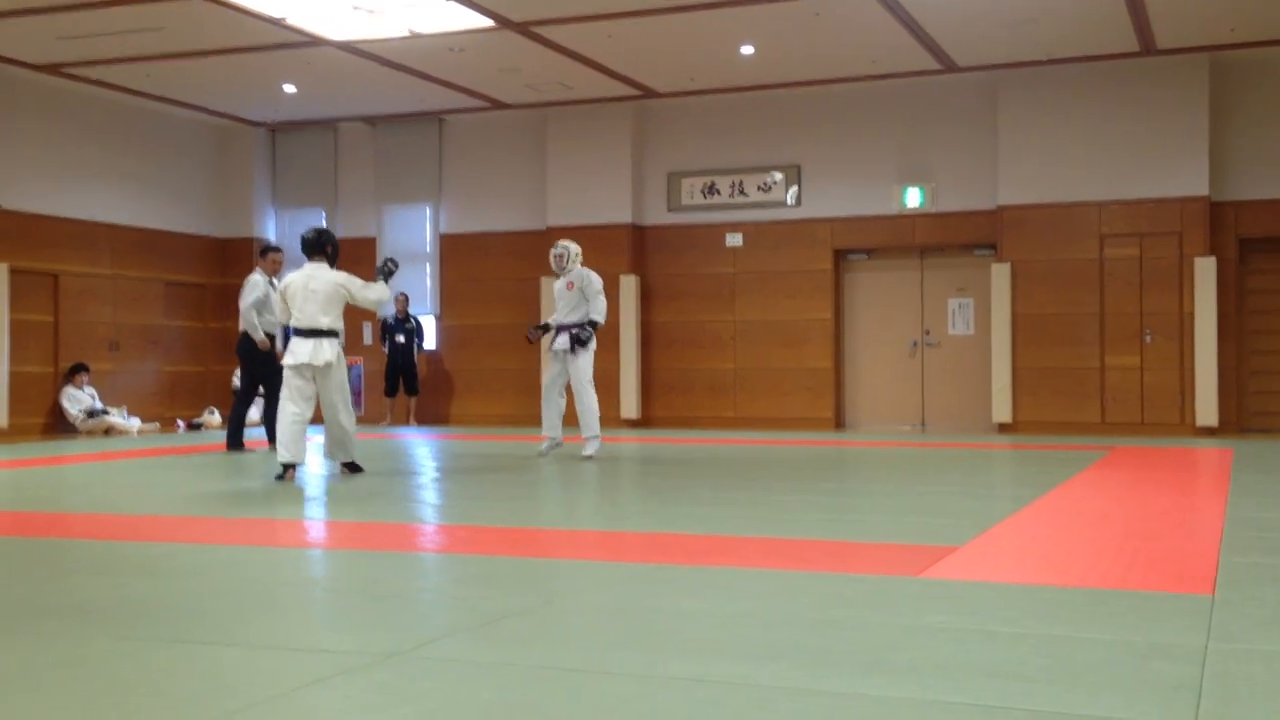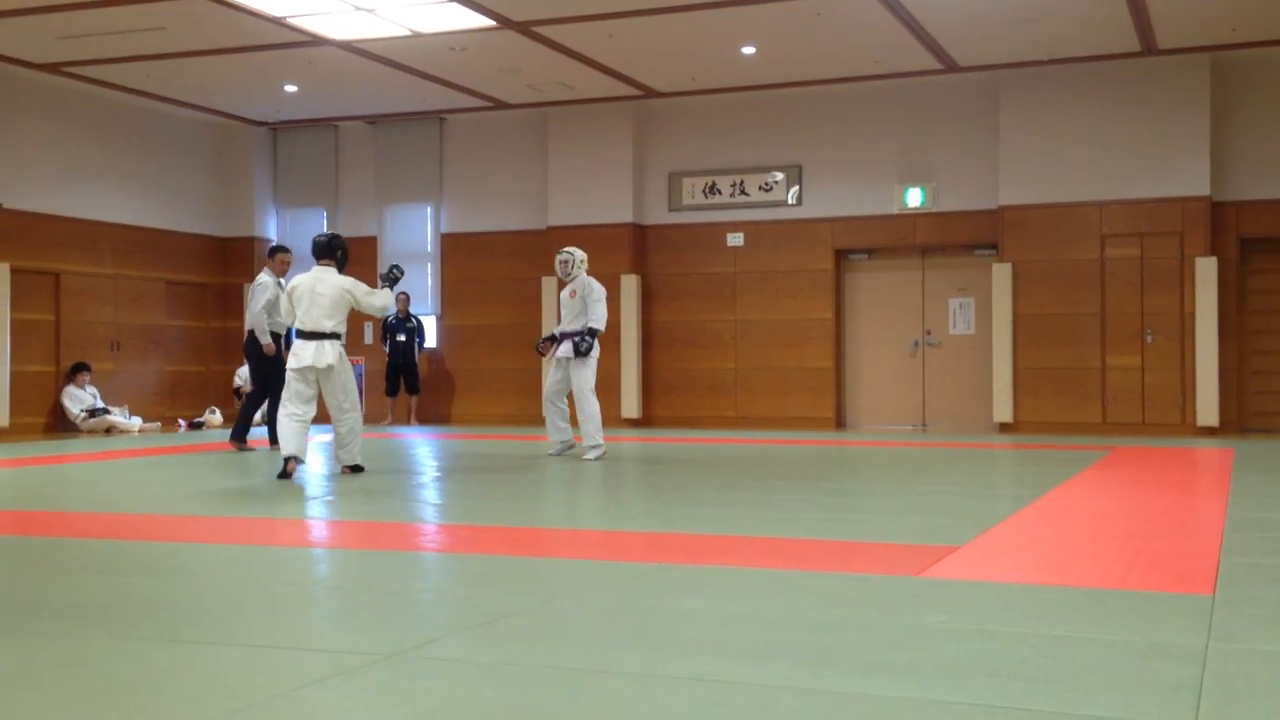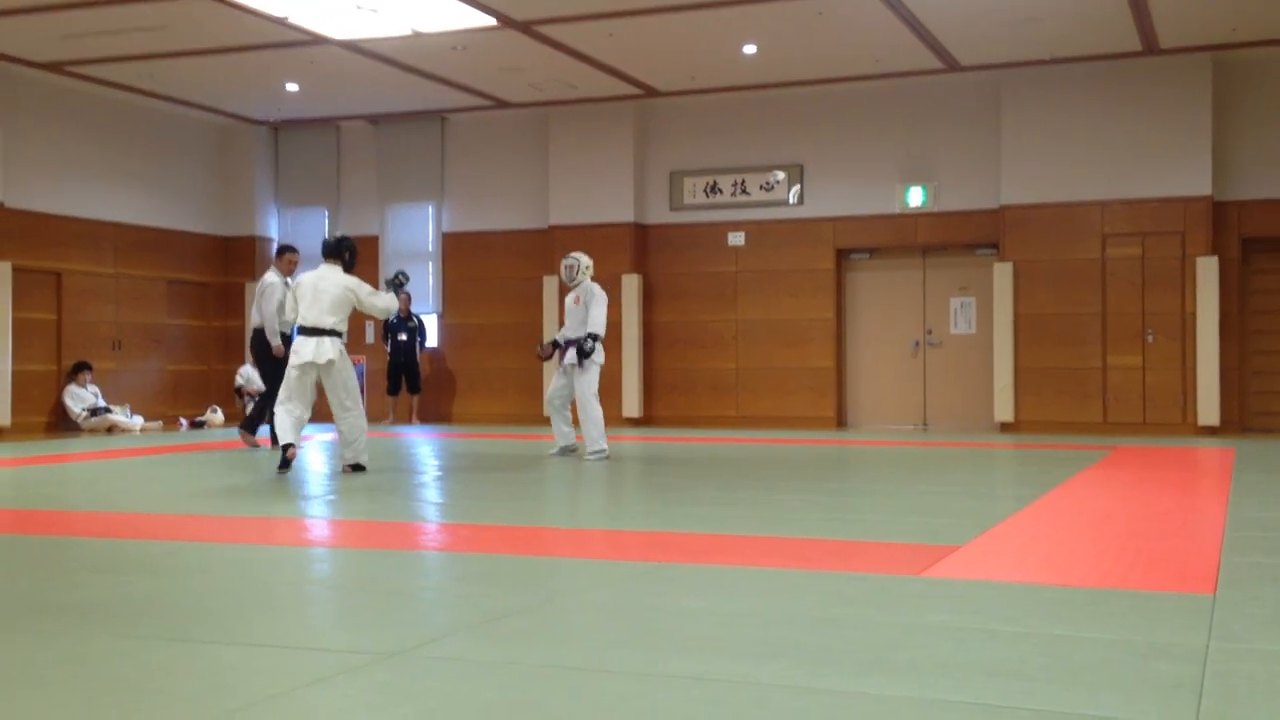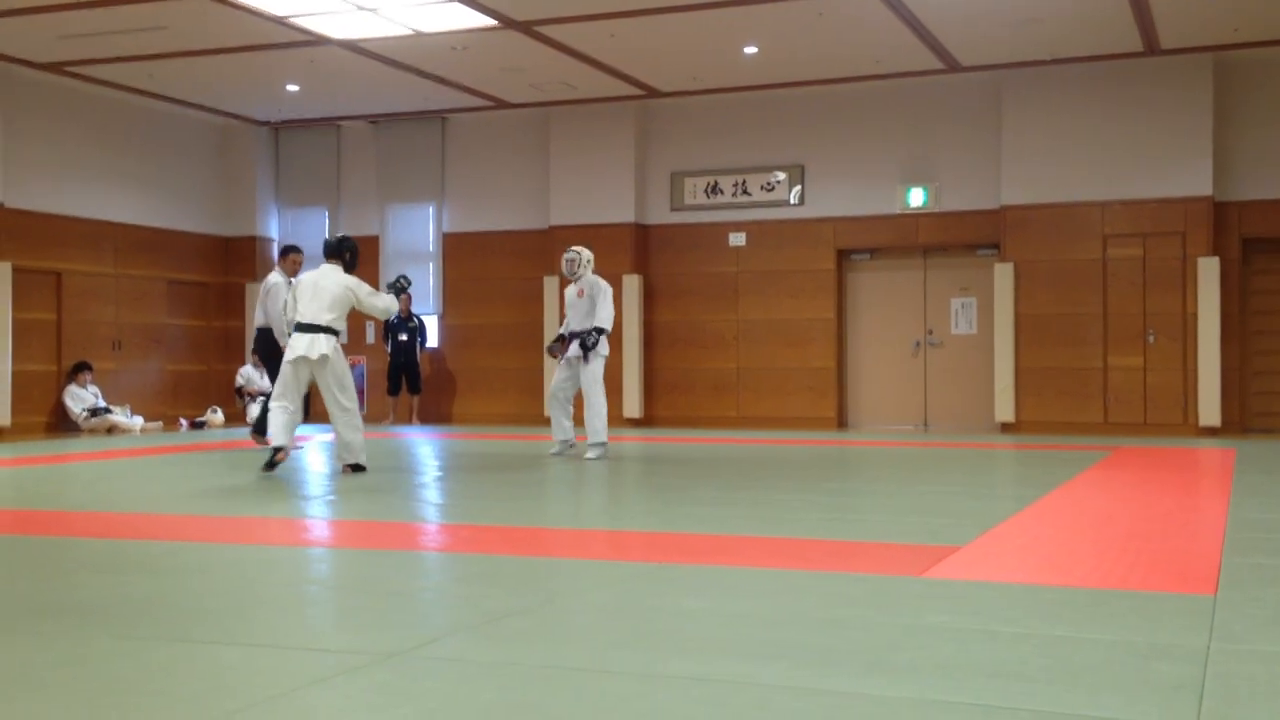
dt=0.1s
person 1, frame 1
left shoulder: (290, 280)
right shoulder: (341, 280)
left elbow: (283, 316)
right elbow: (376, 298)
right wrist: (383, 278)
left hip: (298, 348)
right hip: (328, 349)
left knee: (293, 409)
right knee: (338, 411)
left ankle: (288, 464)
right ankle: (346, 459)
person 1, frame 2
left shoulder: (297, 282)
right shoulder: (346, 284)
left elbow: (288, 317)
right elbow: (380, 305)
right wrist: (388, 285)
left hip: (302, 350)
right hip: (330, 351)
left knee: (293, 409)
right knee: (346, 410)
left ankle: (291, 457)
right ankle: (349, 461)
person 1, frame 3
left shoulder: (303, 280)
right shoulder: (351, 284)
left elbow: (292, 314)
right elbow: (384, 307)
right wrist: (394, 289)
left hip: (303, 346)
right hip: (331, 349)
left knee: (290, 404)
right knee: (348, 406)
left ankle: (288, 445)
right ankle: (353, 460)
person 1, frame 4
left shoulder: (304, 278)
right shoulder: (350, 283)
left elbow: (290, 314)
right elbow: (384, 308)
right wrist: (394, 293)
left hip: (298, 343)
right hip: (326, 346)
left knee: (283, 401)
right knee: (344, 406)
left ankle: (279, 447)
right ankle: (351, 460)
person 2, frame 1
left shoulder: (585, 276)
right shoulder: (559, 283)
left elbow: (598, 303)
left wrist: (590, 327)
right wrist: (543, 328)
left hip: (579, 339)
right hip: (562, 339)
left knee: (581, 385)
right knee: (551, 386)
left ankle: (592, 437)
right ankle: (553, 437)
person 2, frame 2
left shoulder: (588, 284)
right shoulder: (565, 291)
left elbow: (598, 312)
left wrist: (590, 336)
right wrist: (551, 339)
left hip: (583, 346)
right hip: (565, 347)
left knee: (583, 393)
right knee: (552, 393)
left ankle: (595, 444)
right ankle: (563, 439)
person 2, frame 3
left shoulder: (592, 290)
right shoulder: (570, 296)
left elbow: (597, 316)
left wrist: (591, 340)
right wrist: (553, 344)
left hip: (587, 352)
right hip: (569, 354)
left knee: (586, 399)
right knee: (554, 398)
left ankle: (598, 448)
right ankle: (567, 442)
person 2, frame 4
left shoulder: (596, 284)
right shoulder: (569, 290)
left elbow: (606, 311)
left wrist: (596, 334)
right wrist: (560, 339)
left hip: (592, 346)
right hip: (573, 347)
left knee: (593, 392)
right knee: (558, 391)
left ankle: (598, 443)
right ankle: (565, 439)
person 3, frame 1
left shoulder: (268, 283)
right shoulder: (257, 281)
right elbow: (247, 309)
left wrist: (274, 346)
right wrist: (260, 338)
left hip: (253, 343)
right hip: (257, 343)
left knee: (246, 393)
right knee: (275, 389)
left ankle: (234, 441)
right ankle: (275, 439)
person 3, frame 2
left shoulder: (275, 283)
right shoulder: (266, 282)
right elbow: (257, 313)
left wrist: (272, 342)
right wrist: (266, 341)
left hip: (264, 342)
right hip: (264, 344)
left knee: (260, 392)
right knee: (278, 390)
left ankle: (238, 436)
right ankle: (277, 439)
person 3, frame 3
left shoulder: (280, 281)
right shoulder: (273, 282)
right elbow: (269, 315)
left wrist: (278, 342)
right wrist: (276, 343)
left hip: (268, 340)
right hip: (267, 340)
left knee: (273, 389)
right knee: (281, 389)
left ankle: (248, 428)
right ankle: (279, 438)
person 3, frame 4
left shoulder: (283, 281)
right shoulder: (277, 282)
right elbow: (276, 315)
left wrist: (283, 342)
right wrist: (284, 343)
left hip: (270, 339)
right hip: (271, 340)
left ankle: (260, 429)
